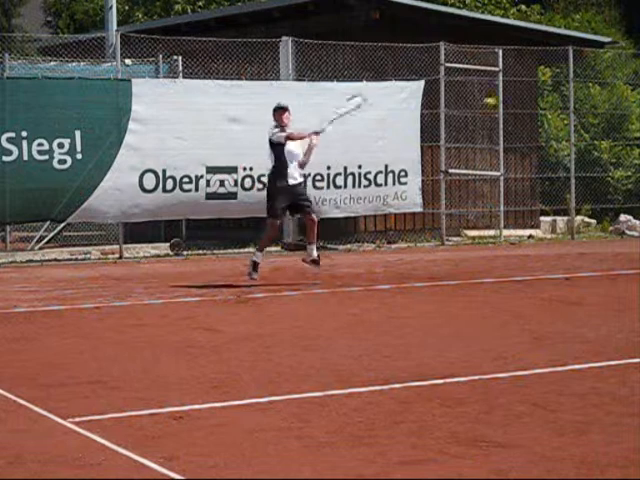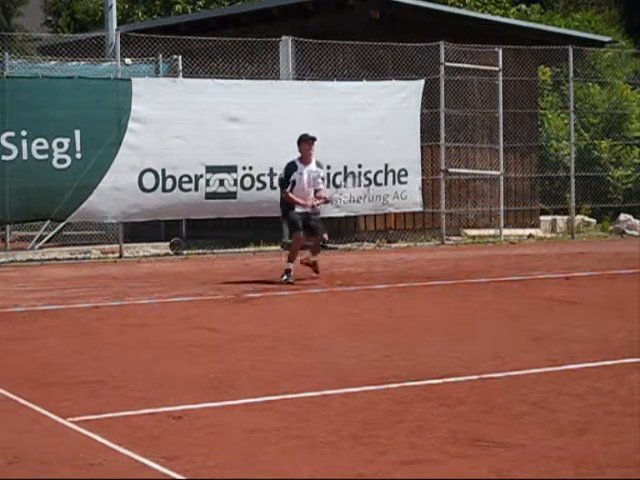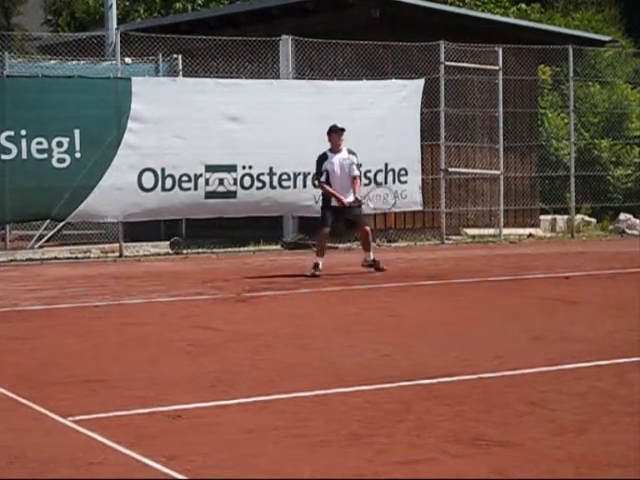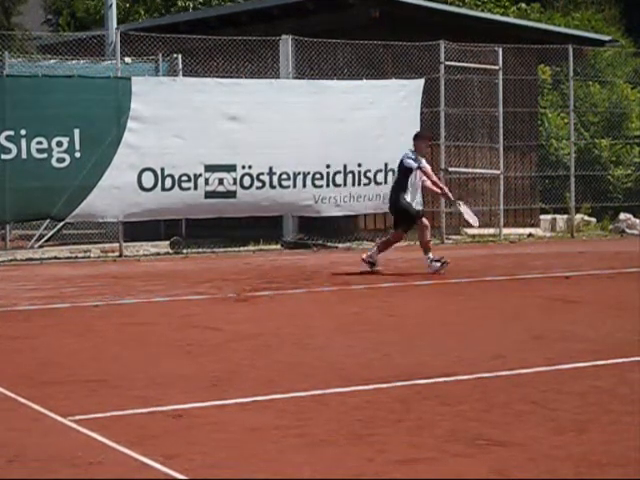
dt=0.7s
person 1, frame 1
left shoulder: (296, 142)
right shoulder: (274, 132)
left elbow: (301, 164)
right elbow: (291, 136)
left wrist: (311, 147)
right wrist: (310, 134)
left hip: (296, 184)
right hip: (279, 185)
left knee: (311, 219)
right knee: (274, 224)
left ankle: (312, 255)
right ankle: (255, 262)
person 1, frame 2
left shoulder: (317, 167)
right shoulder: (291, 167)
left elbow: (318, 189)
right elbow: (285, 194)
left wrist: (322, 197)
right wrist: (304, 203)
left hip: (309, 208)
right hip: (290, 208)
left knee: (322, 238)
right knee: (299, 237)
left ankle: (311, 259)
right ankle: (288, 271)
person 1, frame 3
left shoulder: (351, 155)
right shoulder: (323, 159)
left elbow: (355, 177)
right elbow: (322, 184)
left wrist: (357, 194)
right wrist: (338, 197)
left hip: (351, 201)
right hip: (331, 202)
left knee: (365, 229)
right knee: (325, 230)
left ankle: (369, 259)
right ankle: (317, 264)
person 1, frame 4
left shoulder: (423, 161)
right shoulder: (409, 155)
left elbow: (425, 184)
right elbow: (426, 172)
left wrist: (441, 192)
right wrist: (443, 188)
left hip: (406, 202)
right hip: (400, 200)
left knee: (398, 235)
right knee: (424, 224)
left ankle: (371, 256)
right ankle: (431, 261)
